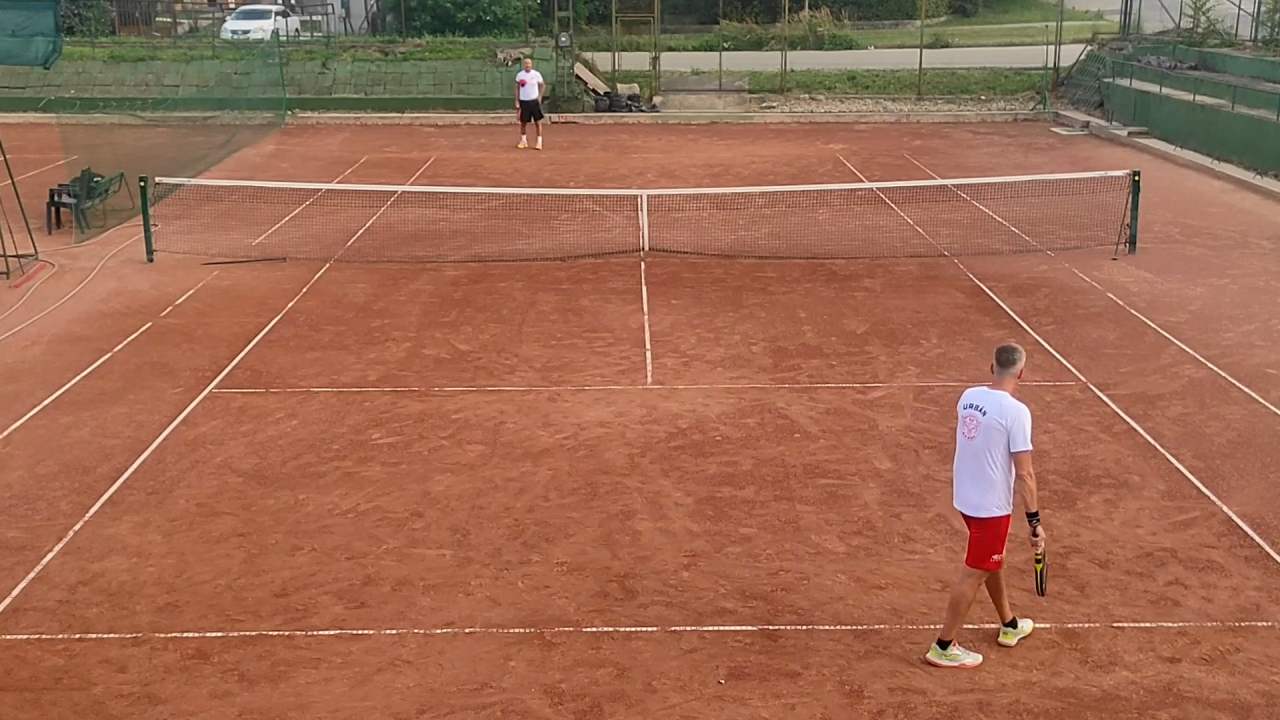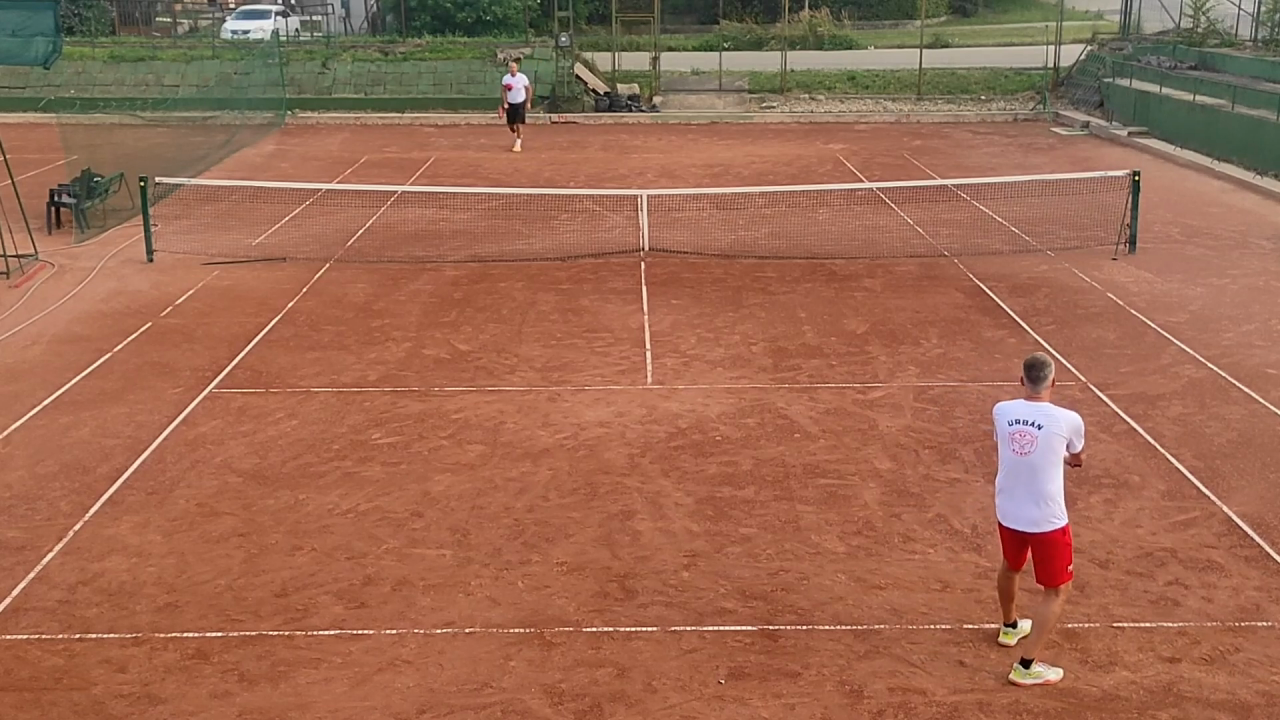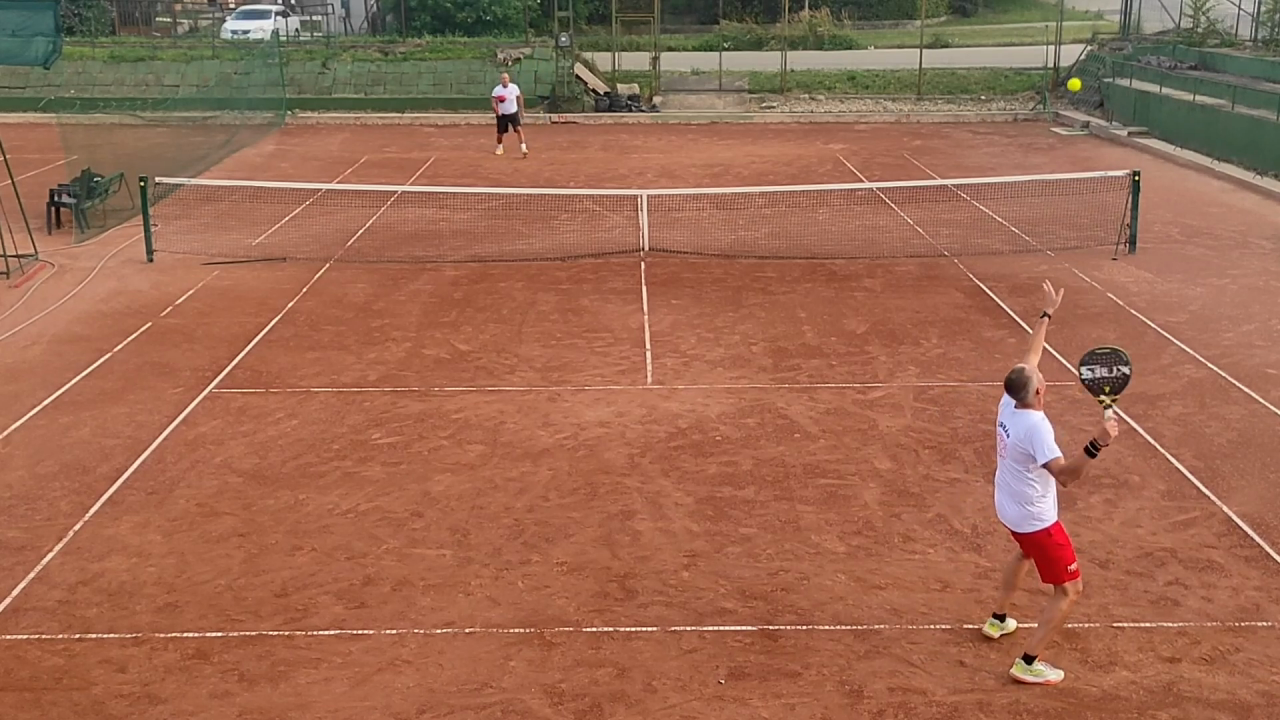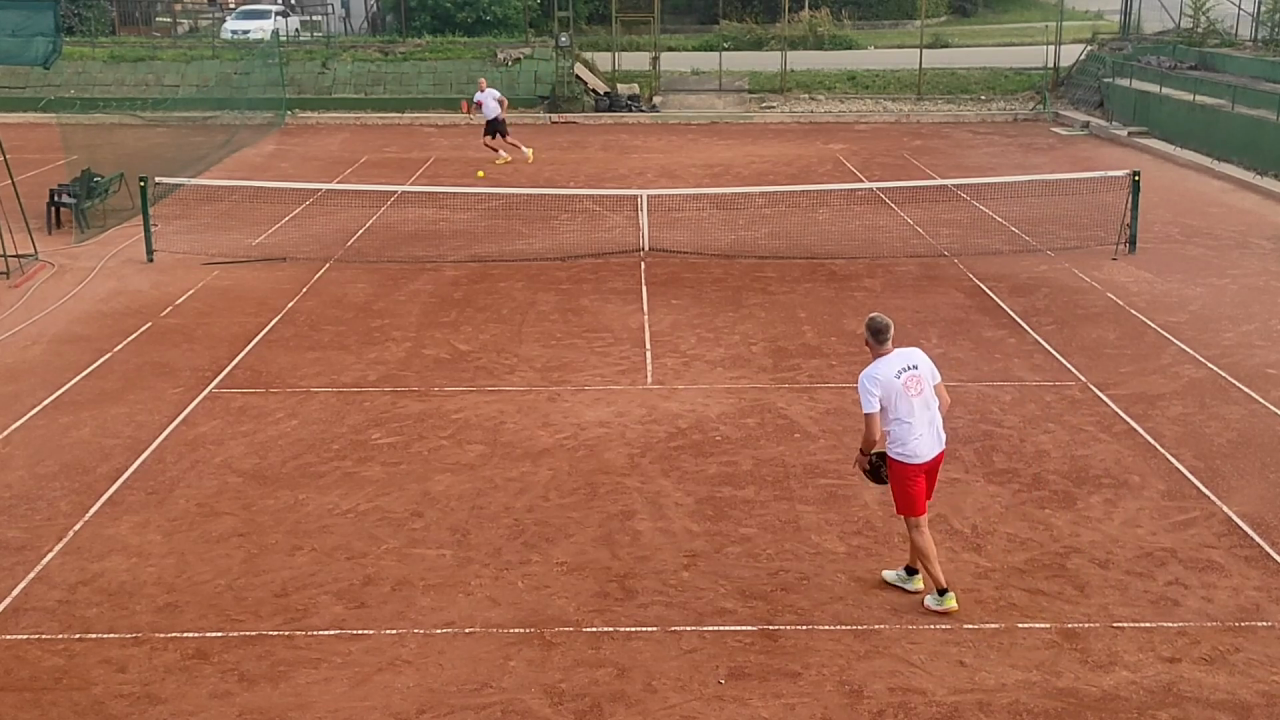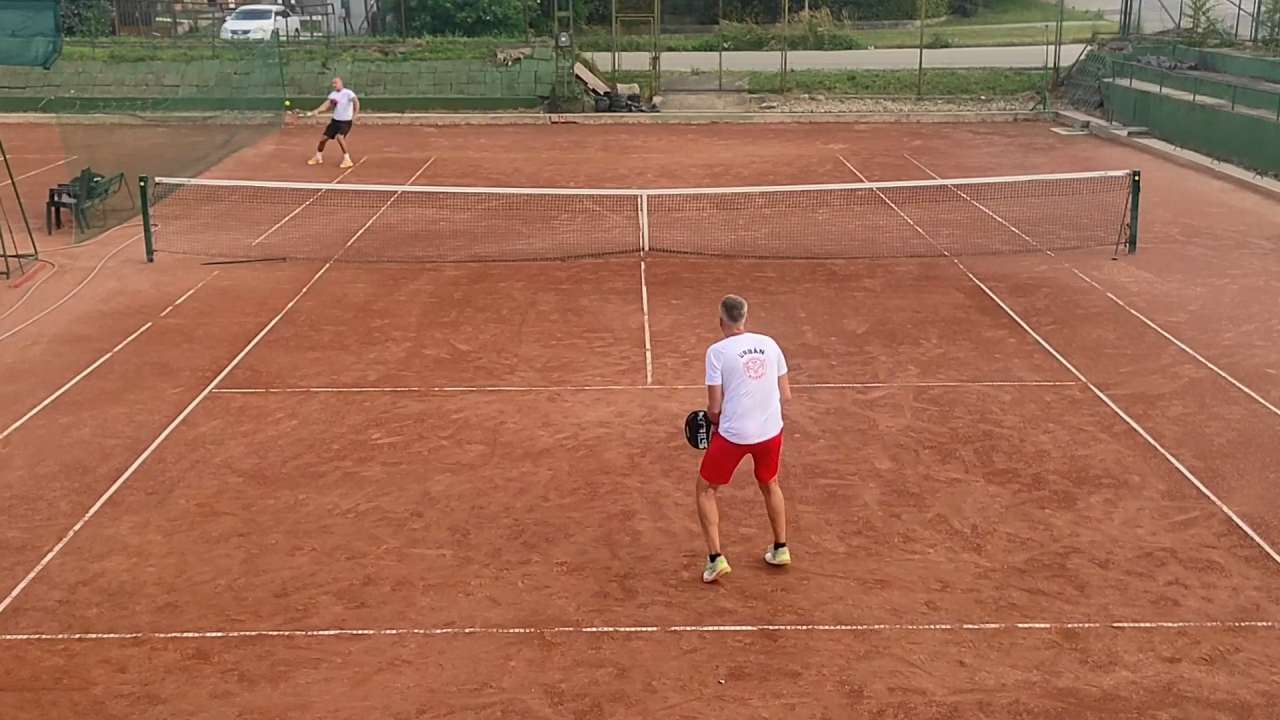
dt=1s
person 1, frame 1
left shoulder: (968, 397)
right shoulder: (1016, 411)
right elbow: (1024, 474)
right wrist: (1034, 519)
left hip: (966, 497)
right hip: (992, 505)
left knee: (992, 562)
right knee: (975, 574)
left ankle: (1009, 625)
right ankle: (943, 647)
person 1, frame 2
left shoulder: (1001, 411)
right shoulder: (1068, 420)
right elbow: (1077, 459)
left hip: (1007, 514)
right hip: (1048, 520)
left knee: (1010, 567)
right knee: (1057, 591)
left ankle: (1010, 626)
right ankle: (1025, 666)
person 1, frame 3
left shoulder: (1008, 404)
right shoulder: (1036, 427)
left elbow: (1030, 357)
right elbow: (1066, 475)
left wrist: (1047, 314)
right wrist: (1097, 445)
left hip: (1008, 509)
right hip: (1035, 518)
left knee: (1028, 553)
right knee: (1068, 590)
left ankle: (997, 618)
right ankle: (1028, 663)
person 1, frame 4
left shoulder: (870, 376)
right shoulder: (917, 355)
left elbow: (873, 434)
right elbow: (944, 403)
left wrist: (863, 454)
left hip: (906, 456)
right hip: (936, 447)
left knee: (915, 524)
right knee: (909, 513)
left ankle: (944, 594)
right ankle: (912, 574)
person 1, frame 5
left shoulder: (718, 352)
right shoulder: (769, 344)
left elbow: (715, 408)
right elbow: (786, 393)
left wrist: (715, 422)
left hip: (734, 435)
right hip: (770, 431)
left knee: (705, 490)
right knee: (769, 485)
left ankle: (716, 559)
right ankle: (780, 549)
